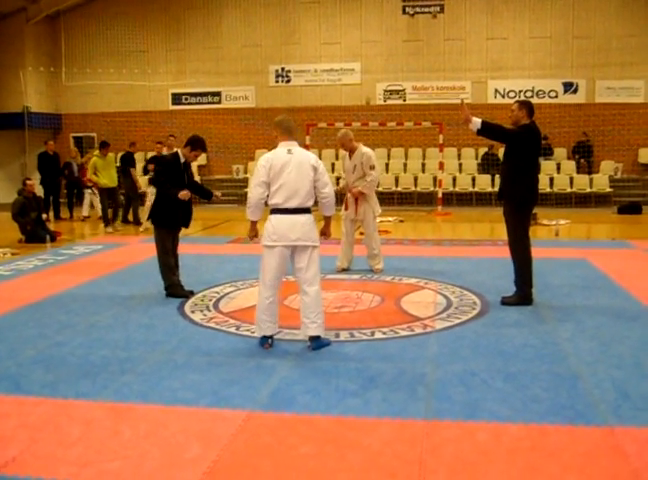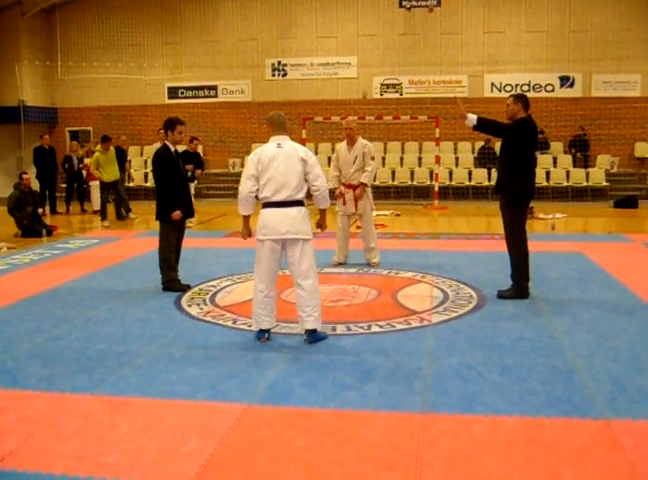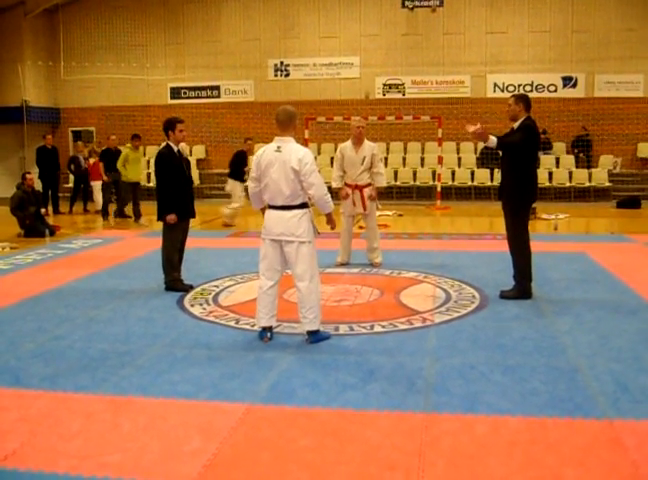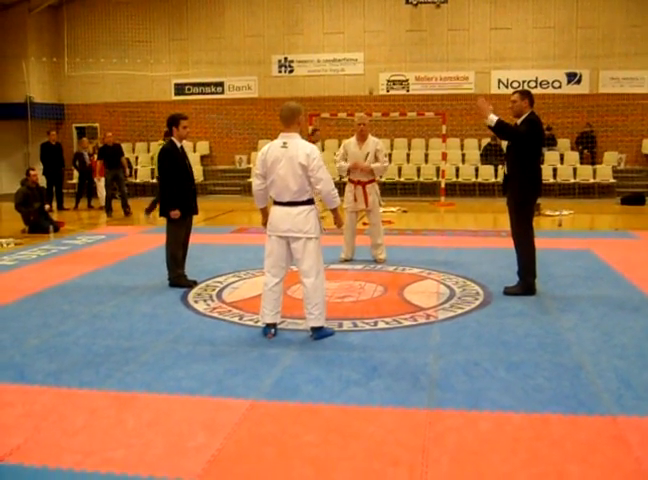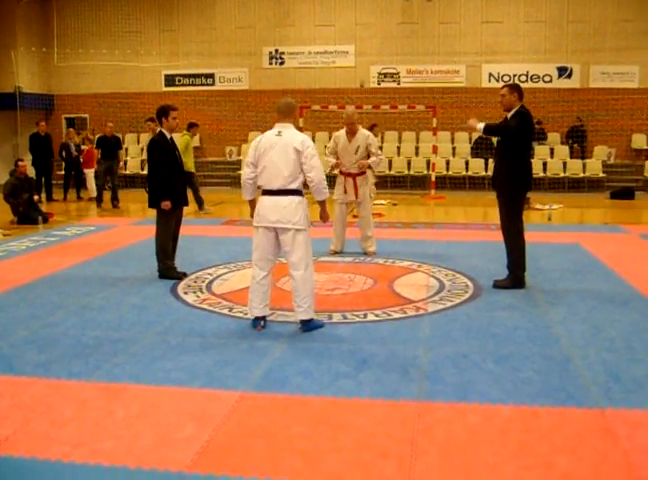
dt=0.5s
person 1, frame 1
left shoulder: (268, 159)
right shoulder: (312, 159)
left elbow: (256, 196)
right elbow: (327, 194)
left wrist: (253, 225)
right wrist: (327, 224)
left hip: (277, 224)
right hip: (304, 224)
left knee: (269, 282)
right knee: (310, 282)
left ankle: (266, 335)
right ankle: (315, 335)
person 1, frame 2
left shoulder: (258, 154)
right shoulder: (302, 152)
left elbow: (246, 190)
right elbow: (320, 186)
left wrist: (246, 223)
right wrist: (323, 215)
left hip: (269, 218)
right hip: (296, 216)
left knee: (264, 277)
right knee: (305, 275)
left ankle: (263, 329)
right ankle: (311, 329)
person 1, frame 3
left shoulder: (262, 154)
right shoulder: (302, 154)
left elbow: (254, 189)
right elbow: (317, 190)
right wrist: (329, 215)
left hip: (272, 220)
right hip: (297, 220)
left knee: (268, 275)
right knee: (306, 277)
left ankle: (265, 327)
right ankle: (312, 329)
person 1, frame 4
left shoulder: (266, 150)
right shoulder: (308, 149)
left elbow: (258, 187)
right elbow: (324, 186)
left wrist: (264, 213)
right wrist: (336, 212)
left hip: (278, 216)
right hip: (303, 216)
left knee: (273, 272)
right knee: (311, 273)
left ankle: (269, 324)
right ankle: (317, 325)
person 1, frame 5
left shoulder: (260, 140)
right shoulder: (301, 140)
left elbow: (248, 176)
right elbow: (316, 177)
left wrist: (252, 205)
right wrist: (323, 207)
left hip: (266, 205)
right hip: (292, 206)
left knee: (261, 264)
right knee: (300, 265)
left ankle: (258, 316)
right ankle: (306, 318)
person 2, frame 1
left shoulder: (528, 132)
right shoulder: (524, 132)
left elbow: (503, 134)
right elbow: (504, 135)
left wrist: (473, 121)
right wrist: (473, 122)
left hip: (520, 196)
right hip: (518, 194)
left knee: (519, 244)
right knee: (519, 243)
left ankle: (524, 293)
right ankle: (523, 291)
person 2, frame 2
left shoulder: (525, 125)
right shoulder: (519, 126)
left elbow: (500, 128)
right elbow: (500, 130)
left wrist: (468, 117)
right wrist: (468, 117)
left hip: (517, 190)
right hip: (514, 188)
left knee: (516, 238)
right knee: (515, 237)
left ankle: (520, 287)
right ankle: (520, 284)
person 2, frame 3
left shoulder: (528, 128)
right shoulder: (519, 128)
left elbow: (514, 145)
right elbow: (505, 142)
left wrist: (487, 139)
right wrist: (480, 134)
left hip: (519, 192)
right hip: (515, 191)
left knee: (518, 239)
right knee: (517, 238)
left ankle: (523, 287)
right ankle: (522, 285)
person 2, frame 4
left shoulder: (532, 123)
right shoulder: (524, 123)
left elbow: (513, 133)
right elbow: (506, 133)
left wrist: (491, 117)
right wrist: (490, 117)
left hip: (524, 187)
right hip: (518, 186)
left knee: (523, 235)
right knee: (521, 234)
left ankle: (526, 283)
right ankle: (526, 281)
person 2, frame 5
left shoulder: (522, 116)
right shoulder: (513, 117)
left elbow: (505, 130)
right elbow: (501, 130)
left wrist: (479, 126)
right wrist: (479, 125)
left hip: (514, 181)
right hip: (509, 180)
left knee: (512, 229)
right knee: (511, 228)
left ankle: (516, 277)
right ankle: (516, 274)
person 3, frame 1
left shoulder: (185, 164)
right shoulder: (167, 161)
left elbow: (192, 184)
right elbow: (161, 185)
left wrist: (210, 194)
right wrist: (177, 194)
left hip: (176, 215)
right hip: (163, 214)
left knee: (172, 251)
right knee: (166, 252)
left ankle: (175, 285)
right ankle: (172, 286)
person 3, frame 2
left shoulder: (175, 153)
right shoulder: (161, 155)
right elbow: (162, 186)
left wrist: (184, 206)
right wrist: (172, 208)
left hip: (180, 208)
right hip: (170, 210)
left knee: (176, 246)
right knee: (168, 246)
left ankle: (173, 279)
right ankle: (169, 281)
person 3, frame 3
left shoulder: (179, 154)
right shoulder: (164, 155)
right elbow: (163, 186)
left wrist: (187, 207)
right wrist: (169, 211)
left hip: (183, 208)
right hip: (173, 210)
left knee: (179, 246)
right knee: (171, 246)
left ankle: (176, 279)
right ankle: (171, 281)
person 3, frame 4
left shoulder: (180, 149)
right shoulder: (167, 151)
right elbow: (167, 182)
left wrist: (190, 204)
right wrist: (173, 207)
left hip: (185, 204)
right hip: (177, 205)
left knee: (183, 242)
right knee: (175, 242)
left ankle: (180, 275)
right ankle: (175, 277)
person 3, frame 5
left shoulder: (169, 140)
right shoulder: (157, 142)
right elbow: (157, 172)
left wrist: (181, 194)
right wrist: (163, 198)
left hip: (175, 196)
right hip: (166, 197)
left knee: (173, 233)
right knee: (165, 233)
left ankle: (170, 266)
right ankle: (165, 268)
person 4, frame 1
left shoulder: (366, 153)
right shoulder: (346, 155)
left elbow: (373, 177)
left wrist: (360, 191)
right wrist: (344, 186)
left hip: (365, 199)
right hip: (350, 198)
left knee: (371, 232)
right knee: (346, 232)
left ankle: (376, 263)
right ankle: (343, 263)
person 4, frame 2
left shoulder: (366, 146)
right shoulder: (339, 148)
left elbow: (370, 169)
right elbow: (334, 170)
left wrist: (362, 187)
right wrist: (336, 188)
left hip: (361, 190)
right hip: (345, 191)
left knee: (368, 226)
right knee: (342, 226)
left ankle: (372, 257)
right ankle: (340, 257)
person 4, frame 3
left shoulder: (372, 147)
right shoulder: (343, 148)
left elbow: (378, 170)
right elbow: (337, 170)
left wrist: (375, 189)
right wrist: (340, 189)
left hip: (366, 191)
right hip: (349, 191)
left knee: (371, 226)
right knee: (346, 226)
left ankle: (375, 257)
right ankle: (343, 257)
person 4, frame 4
left shoulder: (376, 143)
right shoulder: (347, 144)
left elbow: (384, 164)
right elbow: (338, 163)
left wrist: (370, 167)
right wrist: (349, 166)
left hip: (370, 187)
right hip: (352, 188)
left knee: (375, 222)
right knee: (349, 222)
left ankle: (379, 254)
right ankle: (347, 254)
person 4, frame 5
left shoulder: (367, 136)
right shoulder: (337, 136)
left elbow: (378, 156)
right elbow: (329, 153)
left wrist: (368, 163)
right wrist: (334, 162)
left hip: (360, 179)
right hip: (343, 179)
left knee: (365, 214)
right knee: (339, 214)
left ankle: (369, 246)
right ankle: (337, 246)
